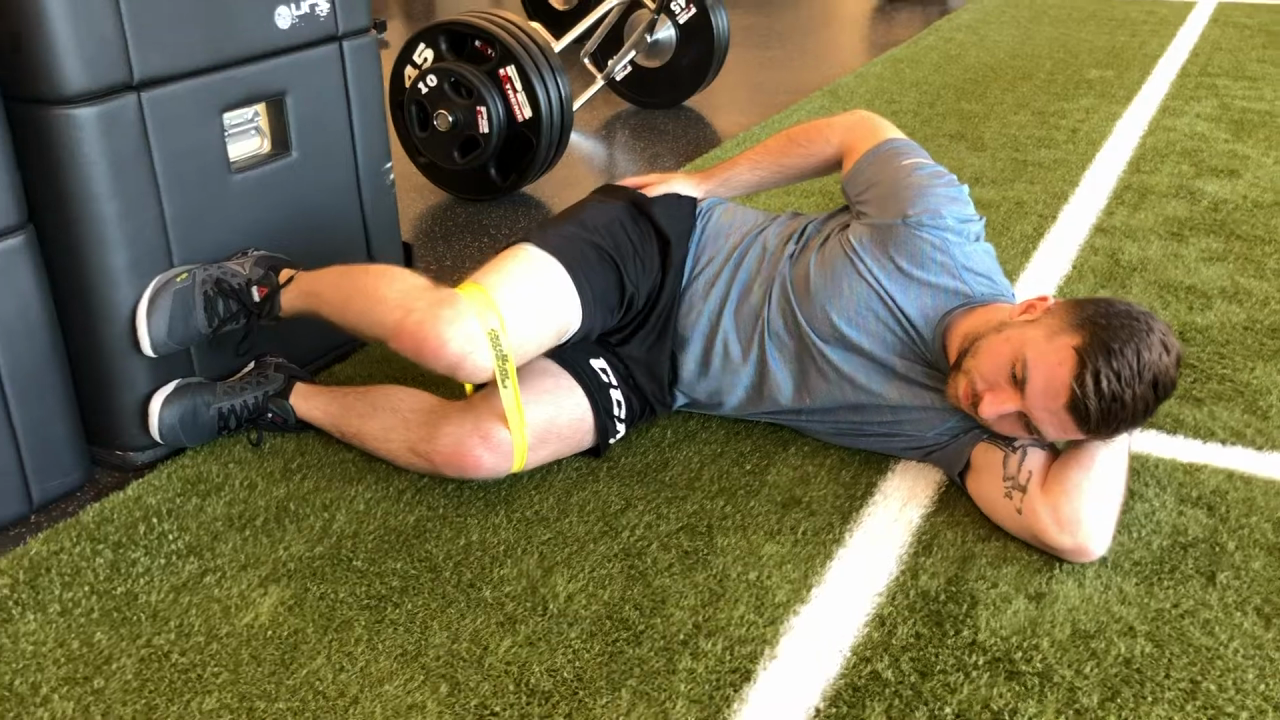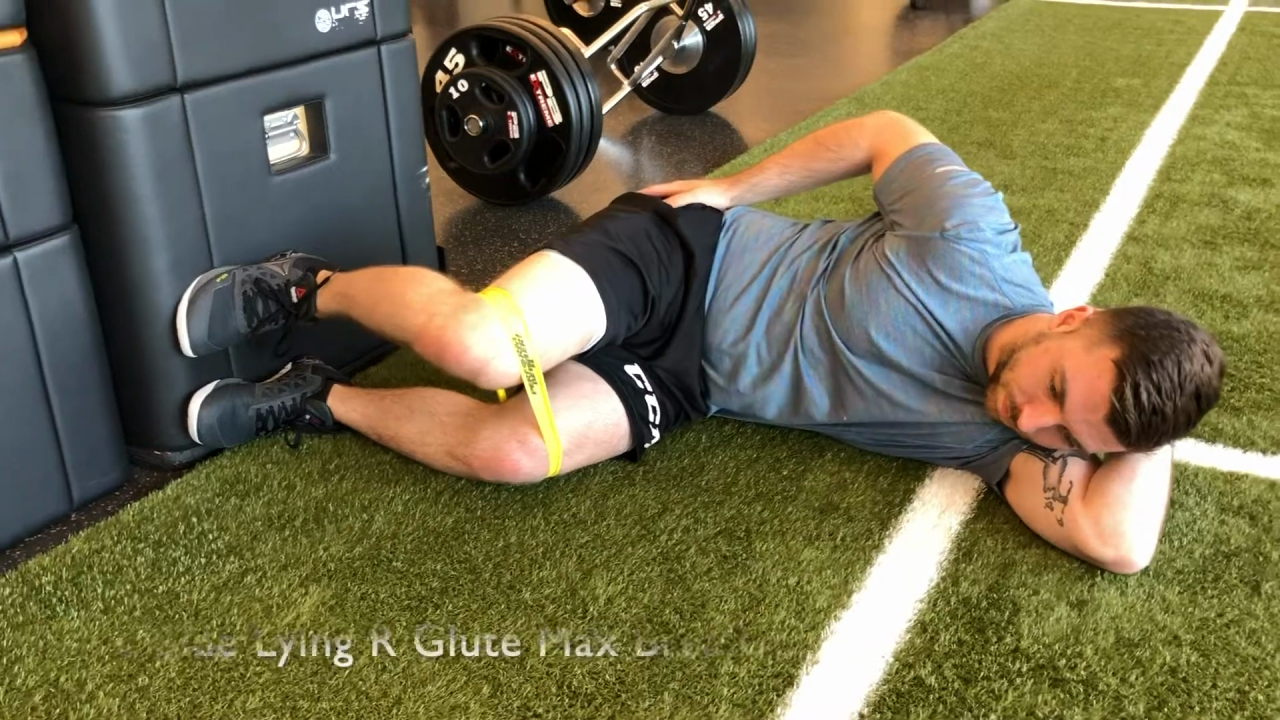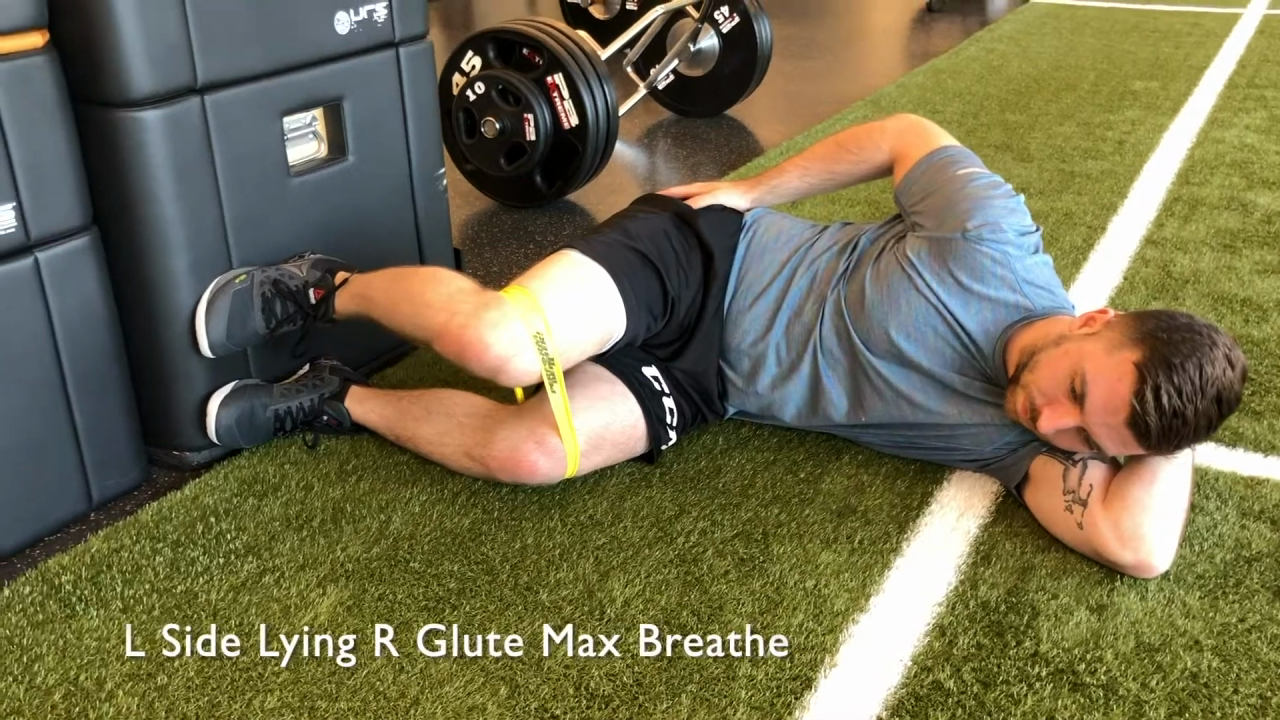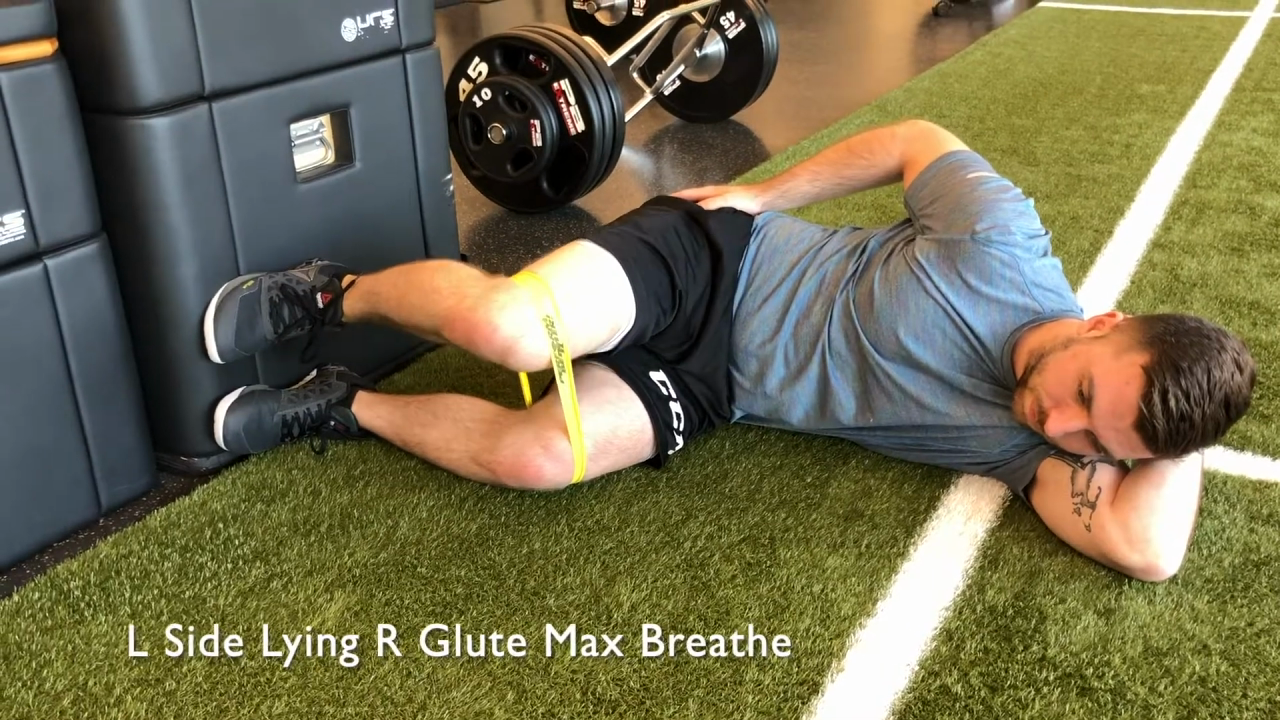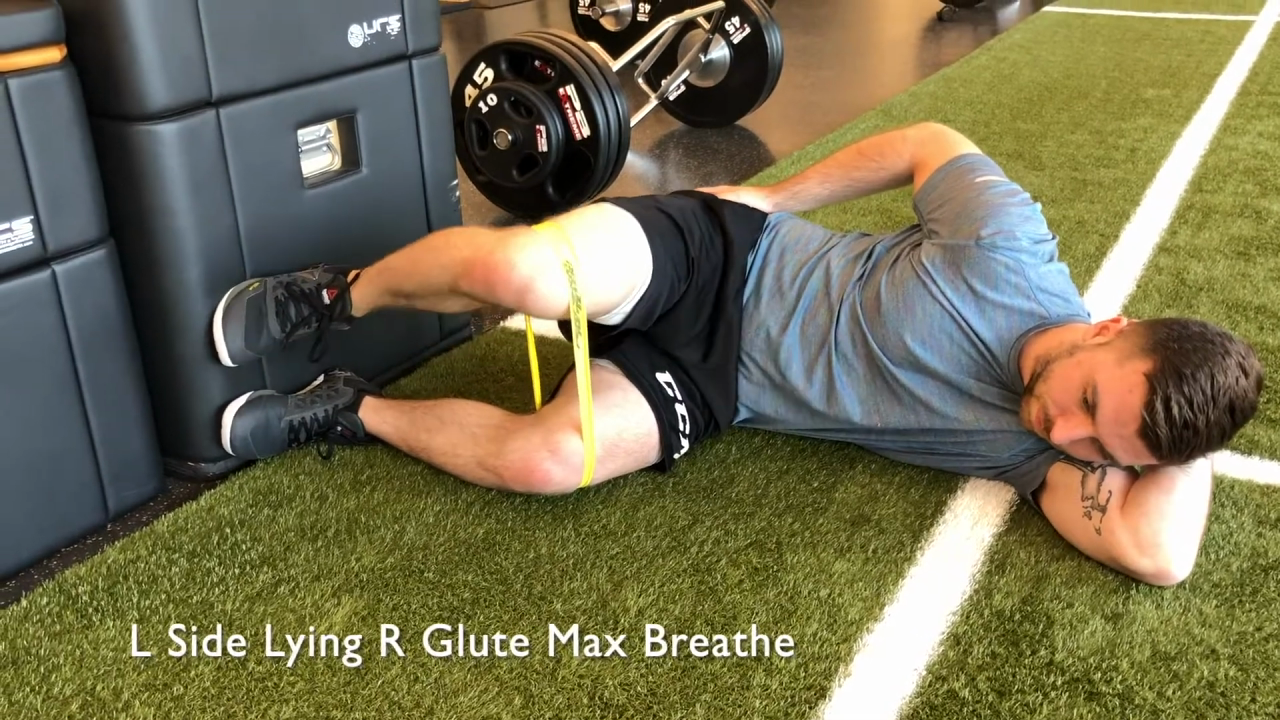
dt=0.5s
person 1, frame 1
left shoulder: (972, 429)
right shoulder: (938, 223)
left elbow: (1075, 530)
right elbow: (854, 128)
left wrist: (1110, 412)
right wrist: (706, 184)
left hip: (659, 376)
right hip: (662, 247)
left knee: (476, 448)
right knee: (455, 337)
left ankle: (284, 399)
right ankle: (275, 288)
person 1, frame 2
left shoulder: (1011, 441)
right shoulder: (971, 233)
left elbow: (1118, 543)
right elbow: (883, 130)
left wrist: (1146, 428)
right wrist: (739, 188)
left hip: (689, 382)
right hip: (688, 258)
left knee: (511, 450)
right knee: (480, 343)
left ankle: (320, 401)
right ankle: (309, 288)
person 1, frame 3
left shoulder: (1027, 444)
right shoulder: (994, 235)
left elbow: (1138, 546)
right elbow: (905, 133)
left wrist: (1169, 429)
right wrist: (757, 191)
left hip: (710, 384)
right hip: (707, 257)
left knee: (532, 452)
right knee: (498, 341)
left ankle: (338, 401)
right ankle: (330, 290)
person 1, frame 4
left shoulder: (1044, 449)
right shoulder: (1002, 238)
left elbow: (1144, 549)
right elbow: (914, 139)
left wrist: (1180, 430)
right wrist: (766, 193)
left hip: (711, 388)
right hip: (715, 262)
left knee: (537, 454)
right knee: (507, 326)
left ankle: (346, 406)
right ankle: (338, 295)
person 1, frame 5
left shoulder: (1043, 453)
right shoulder: (1009, 244)
left elbow: (1155, 554)
right elbow: (929, 141)
left wrist: (1187, 437)
right wrist: (776, 196)
left hip: (720, 386)
right hip: (723, 260)
left knee: (544, 459)
right knee: (523, 268)
left ankle: (350, 412)
right ankle: (343, 294)
